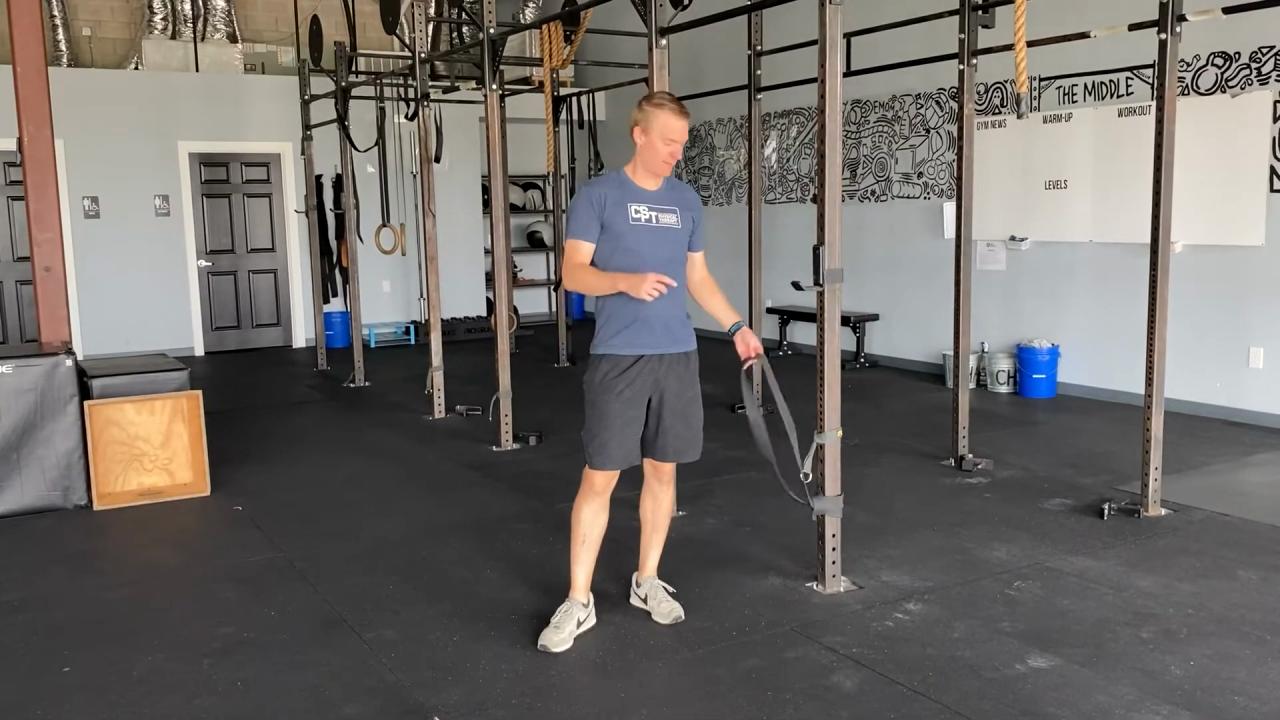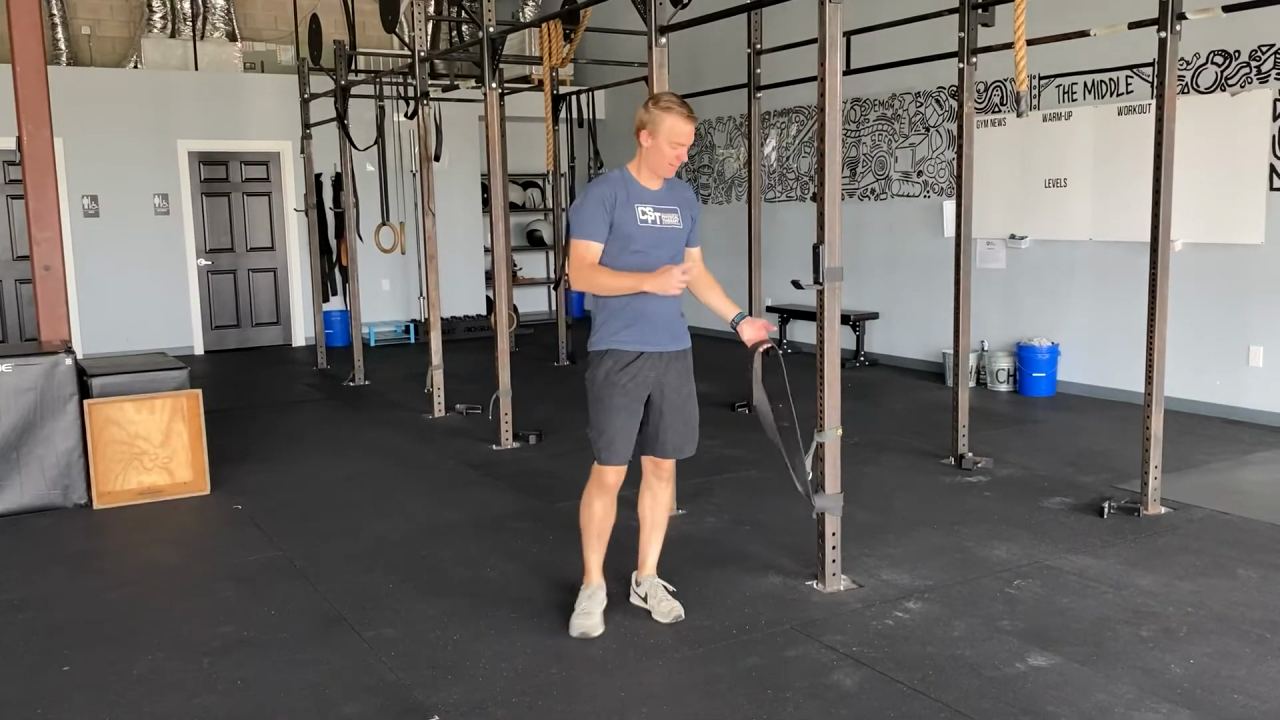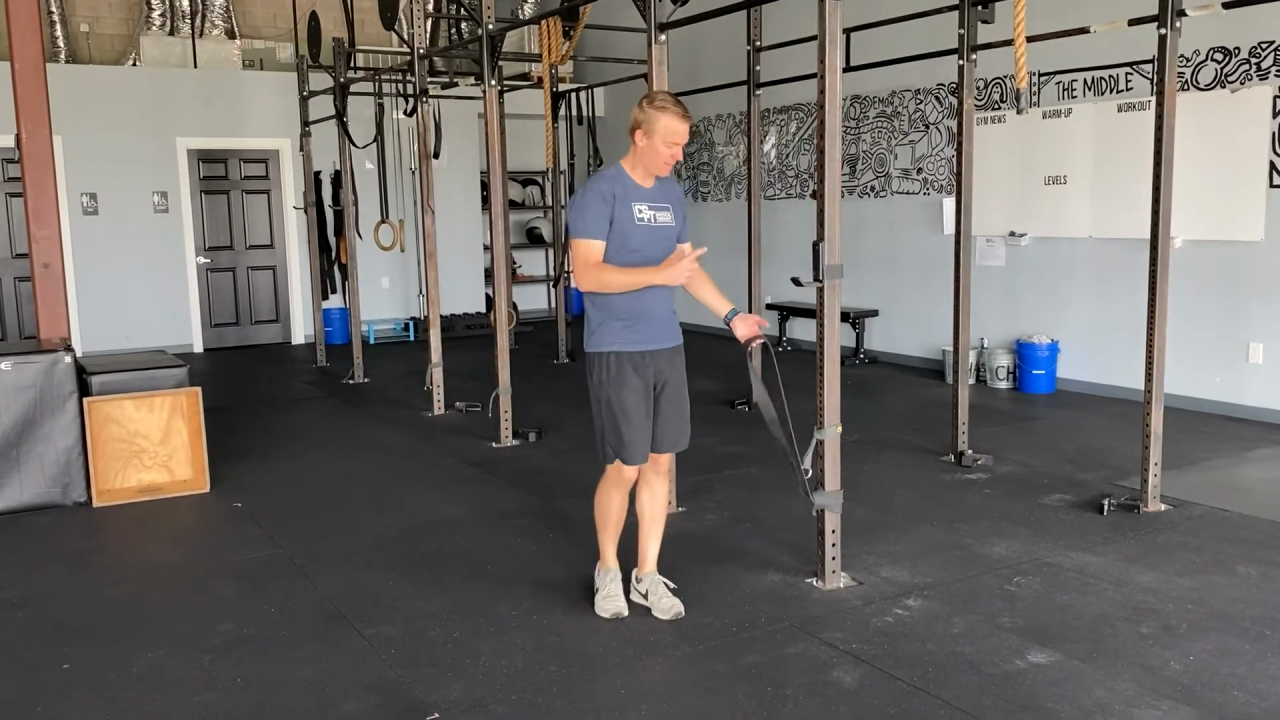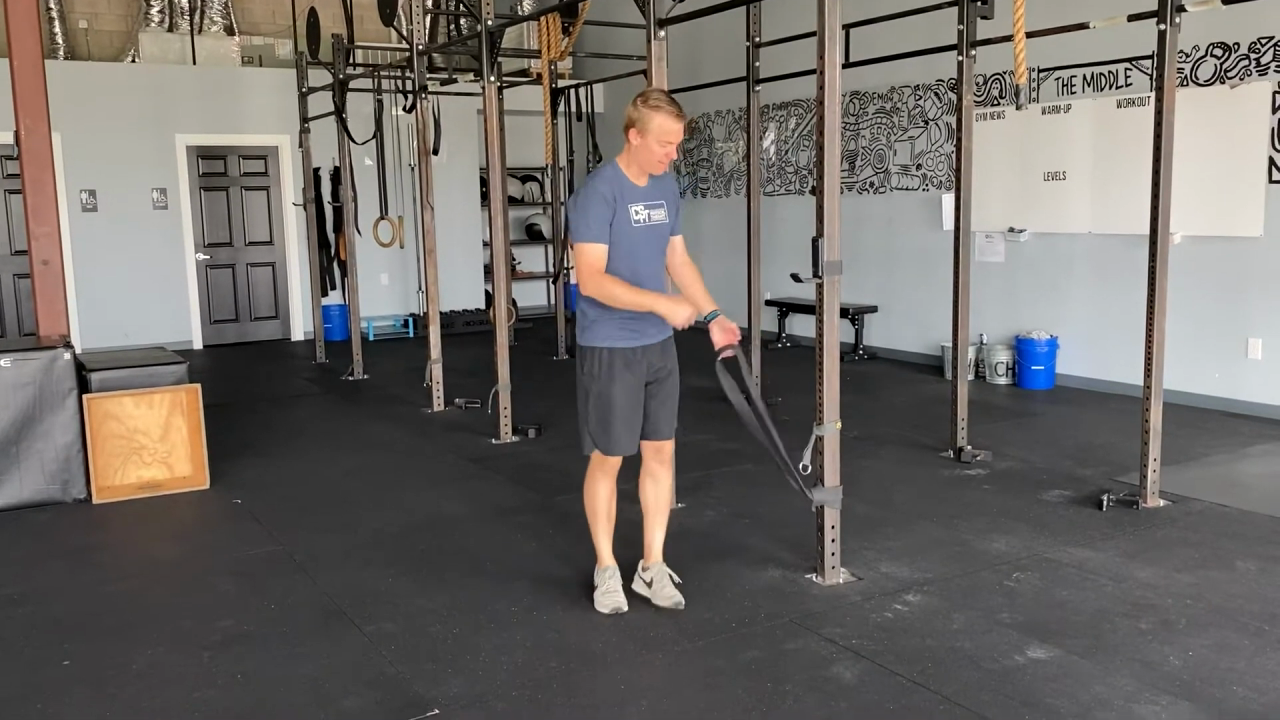
dt=0.2s
person 1, frame 1
left shoulder: (686, 199)
right shoulder: (598, 194)
right elbow: (573, 272)
left wrist: (737, 328)
right wrist: (628, 281)
left hip: (677, 355)
right hip: (618, 356)
left knee: (662, 470)
right knee: (600, 476)
left ankle: (647, 580)
right ankle: (578, 601)
person 1, frame 2
left shoulder: (684, 198)
right shoulder: (602, 194)
right elbow: (581, 274)
left wrist: (740, 318)
right wrist: (650, 281)
left hip: (674, 352)
right hip: (618, 354)
left knee: (662, 467)
right knee: (608, 470)
left ankle: (646, 578)
right ankle: (591, 585)
person 1, frame 3
left shoulder: (673, 193)
right shoulder: (599, 192)
right elbow: (586, 274)
left wrist: (732, 314)
right wrist: (658, 273)
left hip: (667, 348)
right hip: (615, 352)
left knee: (660, 463)
right knee: (625, 467)
left ankle: (647, 573)
right ankle: (608, 570)
person 1, frame 4
left shoulder: (667, 186)
right shoulder: (598, 192)
right elbow: (591, 279)
left wrist: (712, 316)
right wrist: (662, 304)
left hip: (657, 344)
right hip: (608, 347)
left knee: (660, 452)
right knee: (608, 459)
left ankle: (652, 567)
right ankle: (606, 568)
